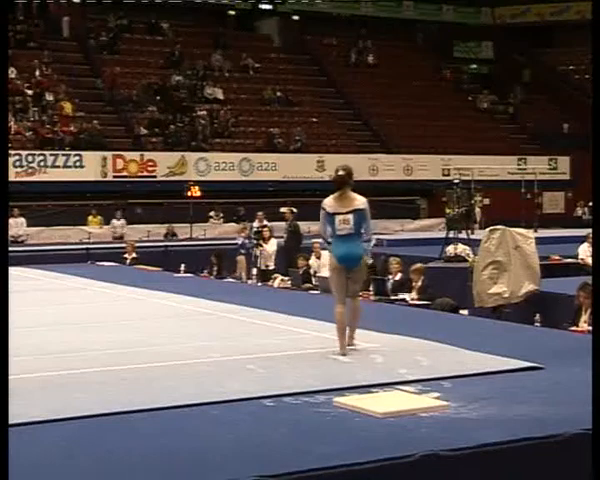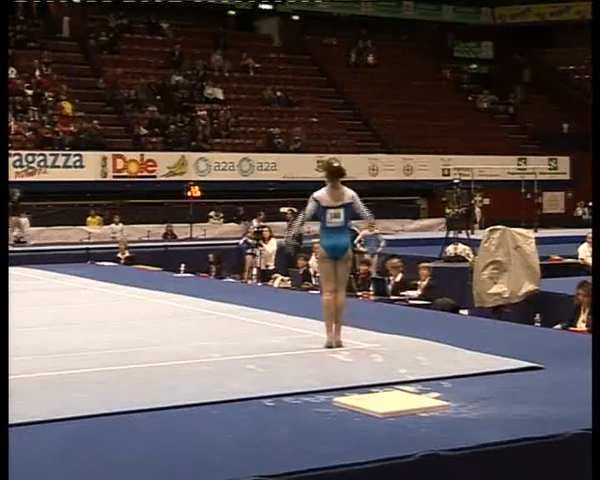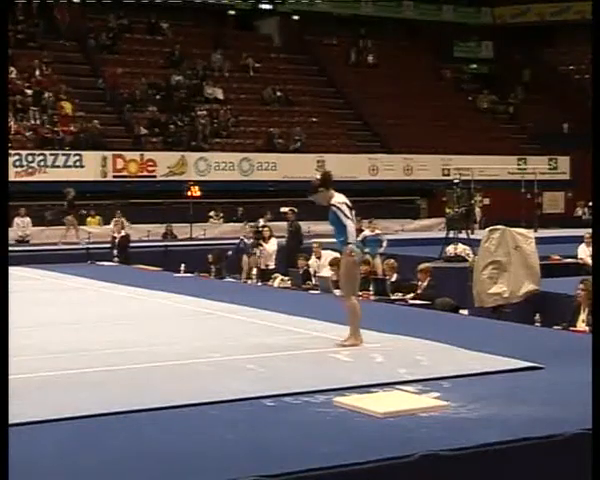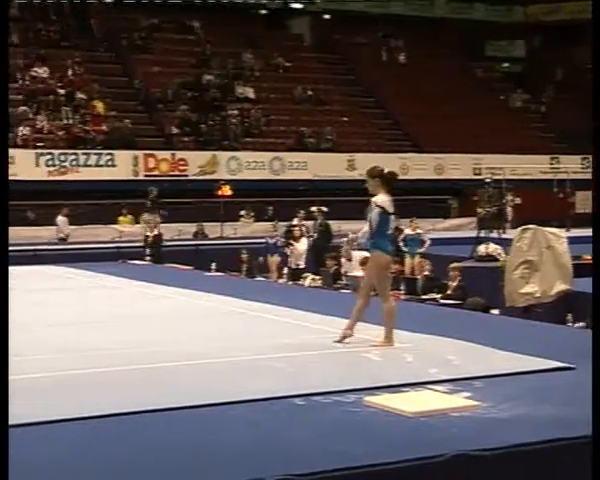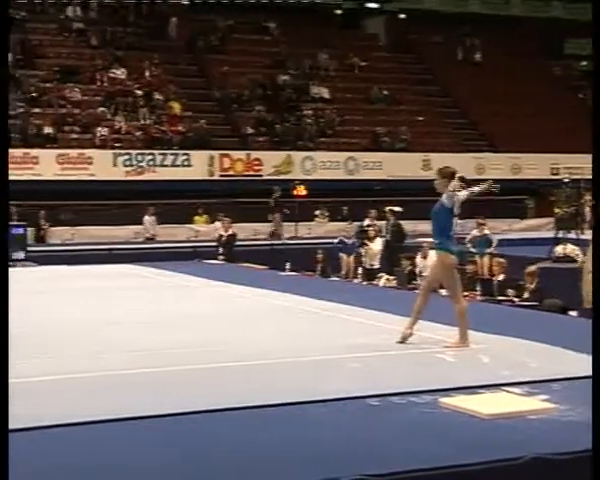
dt=1s
person 1, frame 1
left shoulder: (327, 203)
right shoulder: (361, 201)
left elbow: (324, 232)
right elbow: (367, 230)
left hip: (338, 254)
right hip: (356, 253)
left knee: (340, 302)
right knee: (354, 297)
left ankle: (342, 345)
right ankle: (350, 337)
person 1, frame 2
left shoulder: (318, 196)
right shoulder: (350, 194)
left elbow: (305, 216)
right elbow: (365, 214)
left wrist: (295, 229)
left hip: (326, 244)
right hip: (344, 244)
left knee: (327, 291)
right knee: (340, 291)
left ankle: (330, 335)
right ankle: (337, 335)
person 1, frame 3
left shoulder: (336, 202)
right shoulder: (338, 200)
left elbow: (350, 224)
left wrist: (349, 248)
left hip: (350, 249)
right hip: (350, 249)
left knee: (348, 295)
right knee: (350, 294)
left ankle: (356, 336)
right ankle: (354, 335)
person 1, frame 4
left shoulder: (377, 201)
right shoulder: (387, 200)
left elbow: (369, 228)
right wrist: (357, 238)
left hip: (380, 251)
right hip: (381, 249)
left knee: (385, 296)
right knee: (364, 291)
left ankle: (388, 338)
right ankle: (349, 328)
person 1, frame 5
left shoulder: (448, 198)
right shoulder: (451, 198)
left elbow: (453, 191)
right elbow: (467, 191)
left wrist: (452, 186)
right wrist: (483, 187)
left hip: (445, 251)
right hip: (443, 250)
left knee: (456, 296)
right knee: (425, 289)
left ankle: (463, 339)
right ankle: (409, 327)
